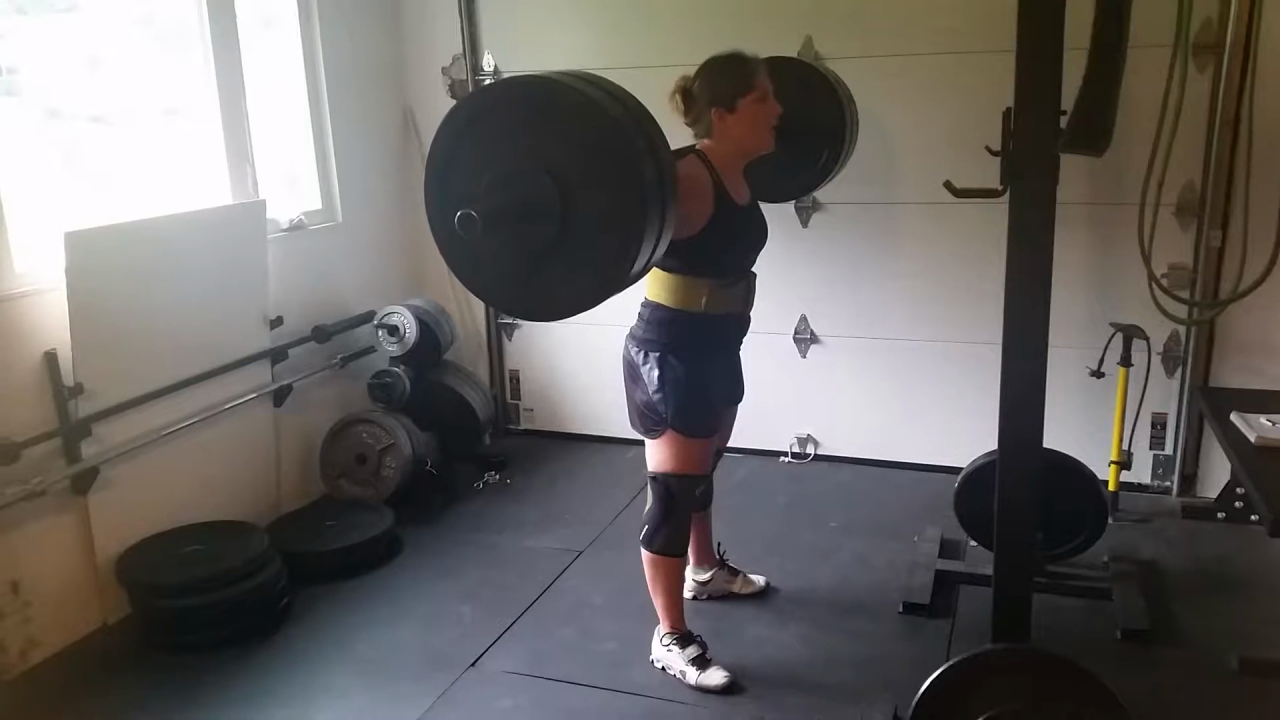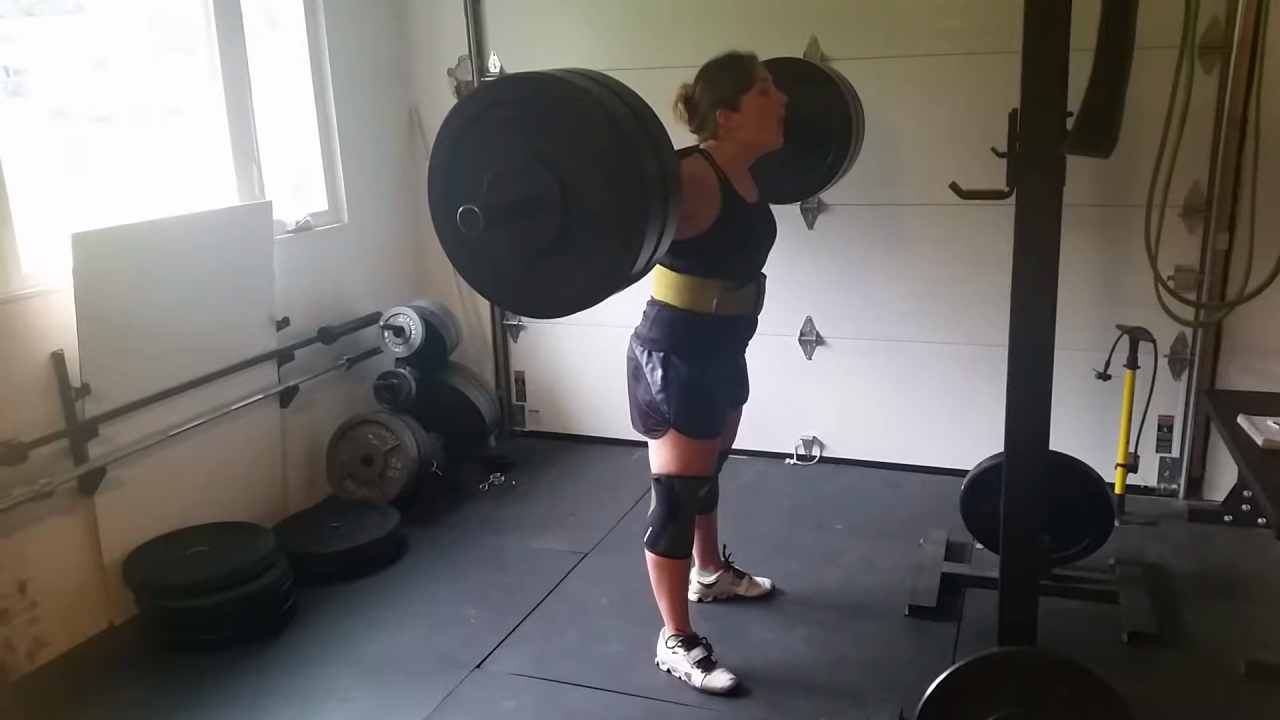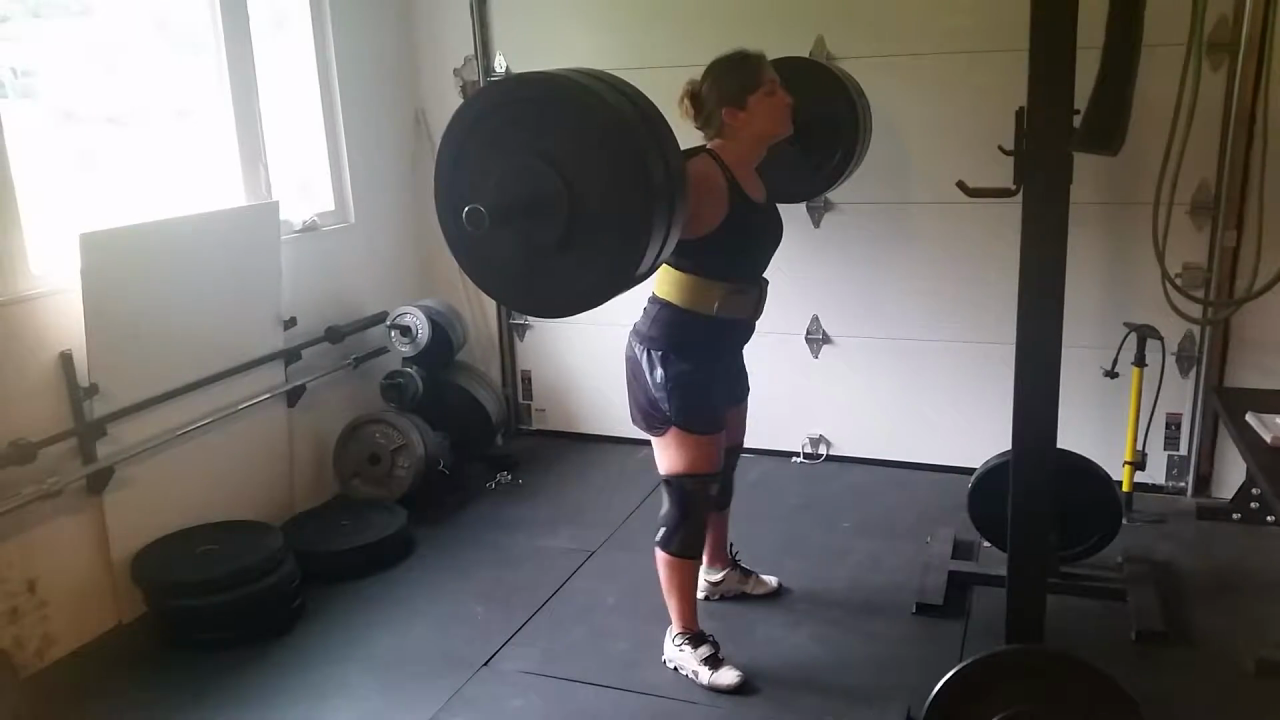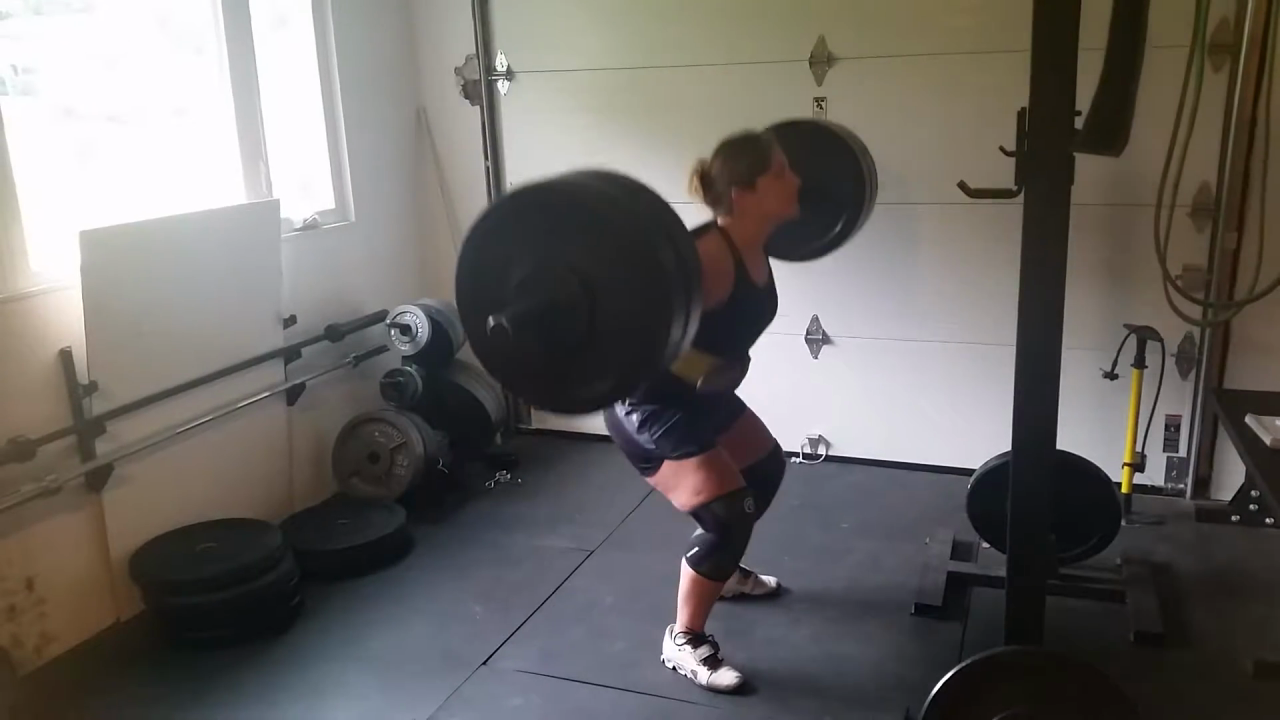
dt=0.4s
person 1, frame 1
left shoulder: (733, 174)
right shoulder: (685, 180)
left wrist: (770, 142)
left hip: (716, 348)
right hip: (670, 354)
left knee: (703, 471)
right knee: (674, 493)
left ankle: (706, 569)
right ankle: (671, 639)
person 1, frame 2
left shoulder: (741, 174)
right shoulder: (692, 178)
left hip: (721, 348)
right hip: (674, 355)
left knee: (708, 472)
right knee: (678, 495)
left ankle: (712, 571)
right ankle: (677, 641)
person 1, frame 3
left shoulder: (749, 172)
right shoulder: (700, 177)
left hip: (718, 347)
right hip: (673, 353)
left knee: (722, 467)
right knee: (689, 494)
left ankle: (719, 569)
right ankle: (683, 640)
person 1, frame 4
left shoulder: (752, 246)
right shoulder: (708, 256)
left hip: (703, 396)
right hip: (652, 407)
left knee: (765, 470)
right knee: (729, 514)
left ankle: (725, 572)
right ankle: (684, 640)
